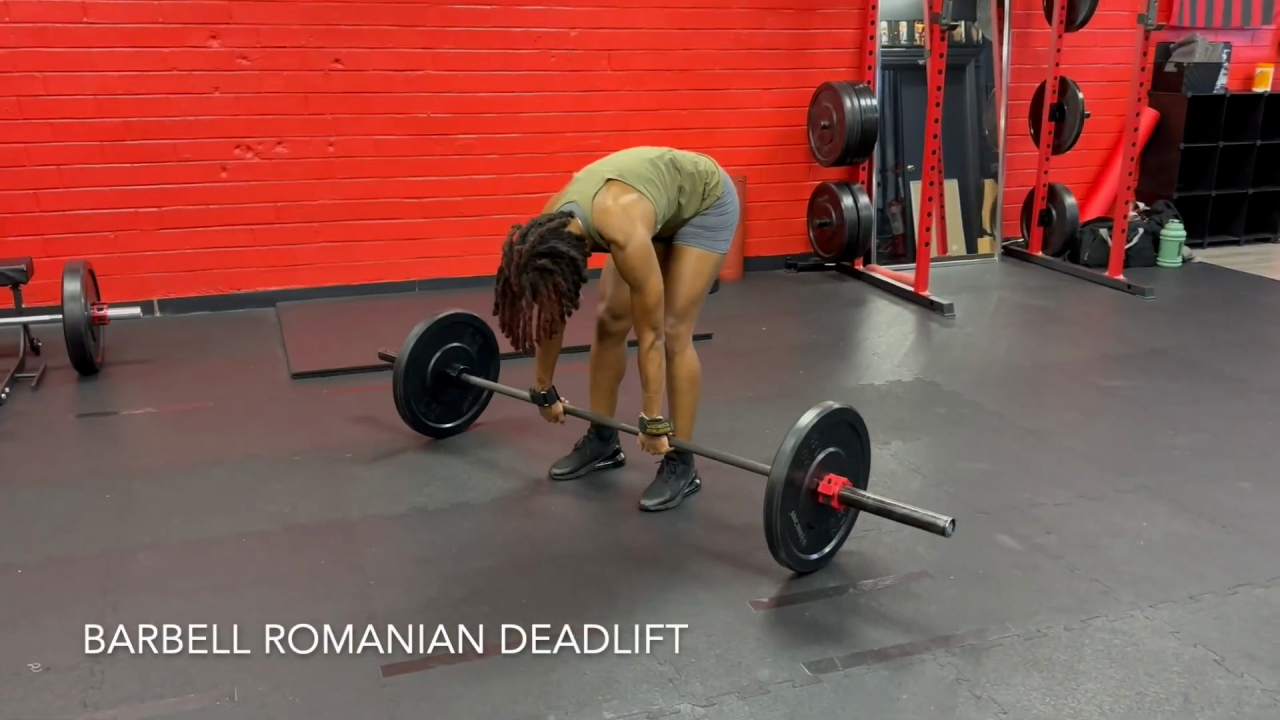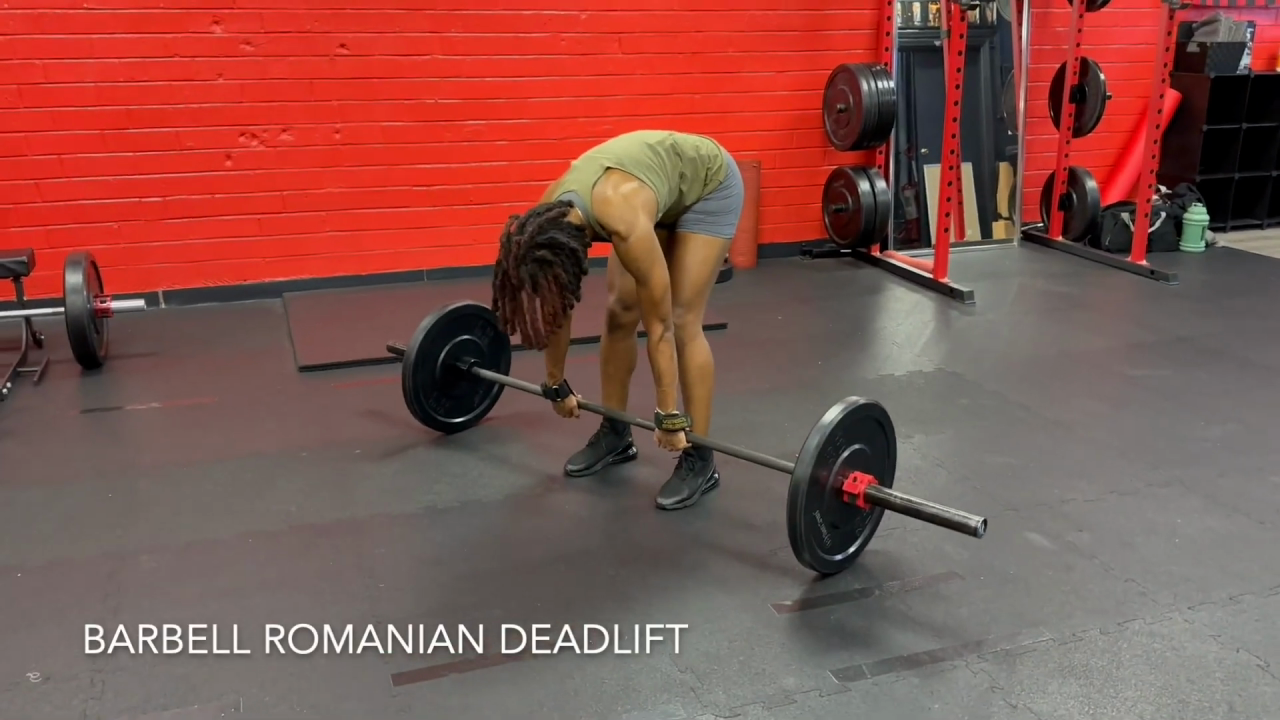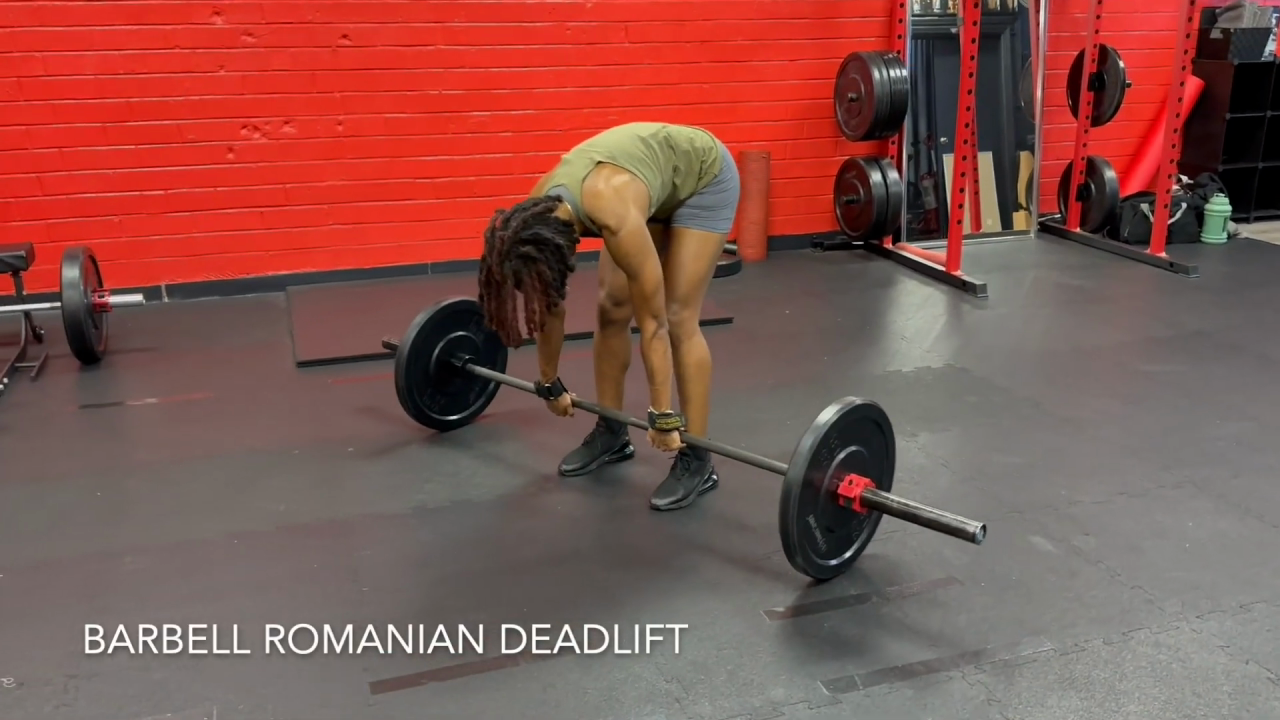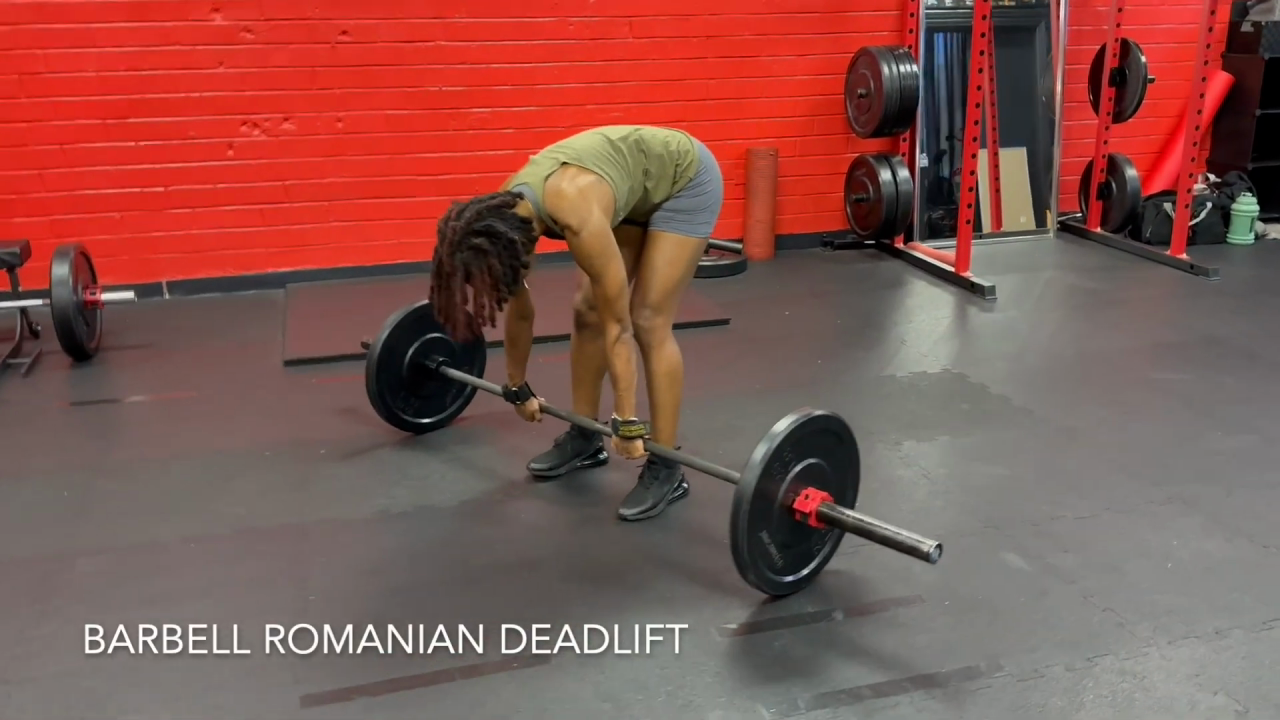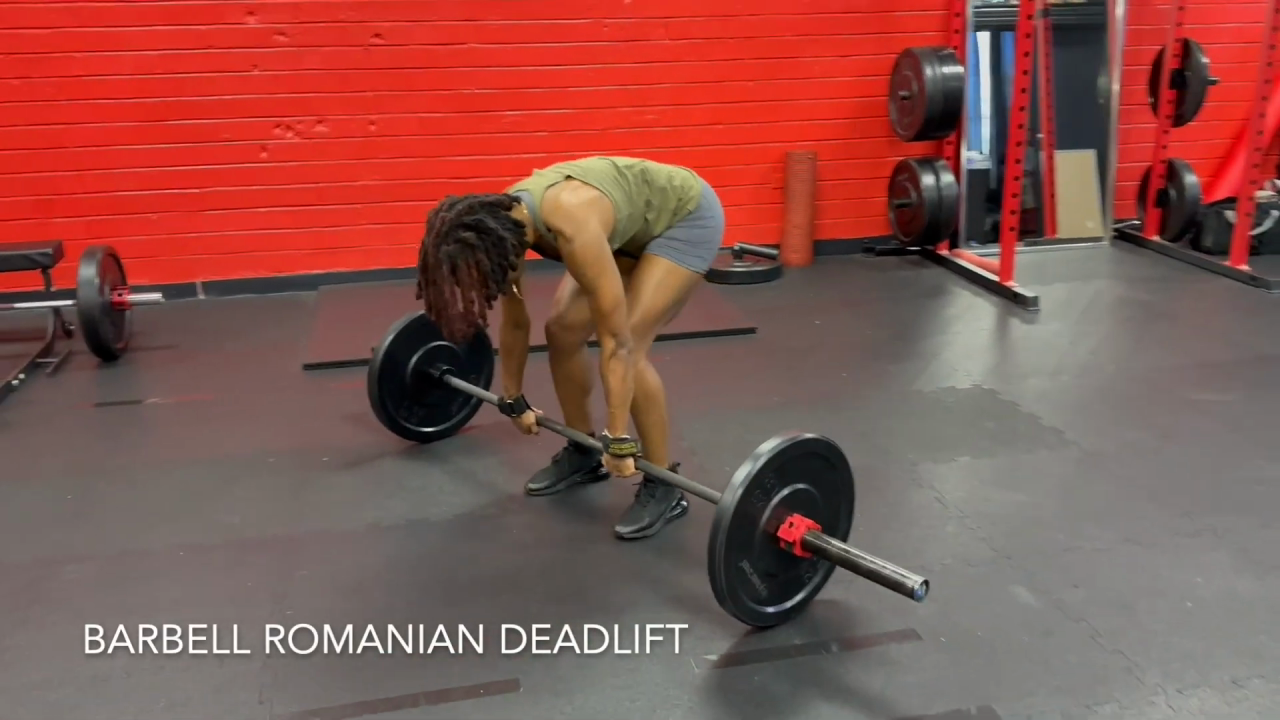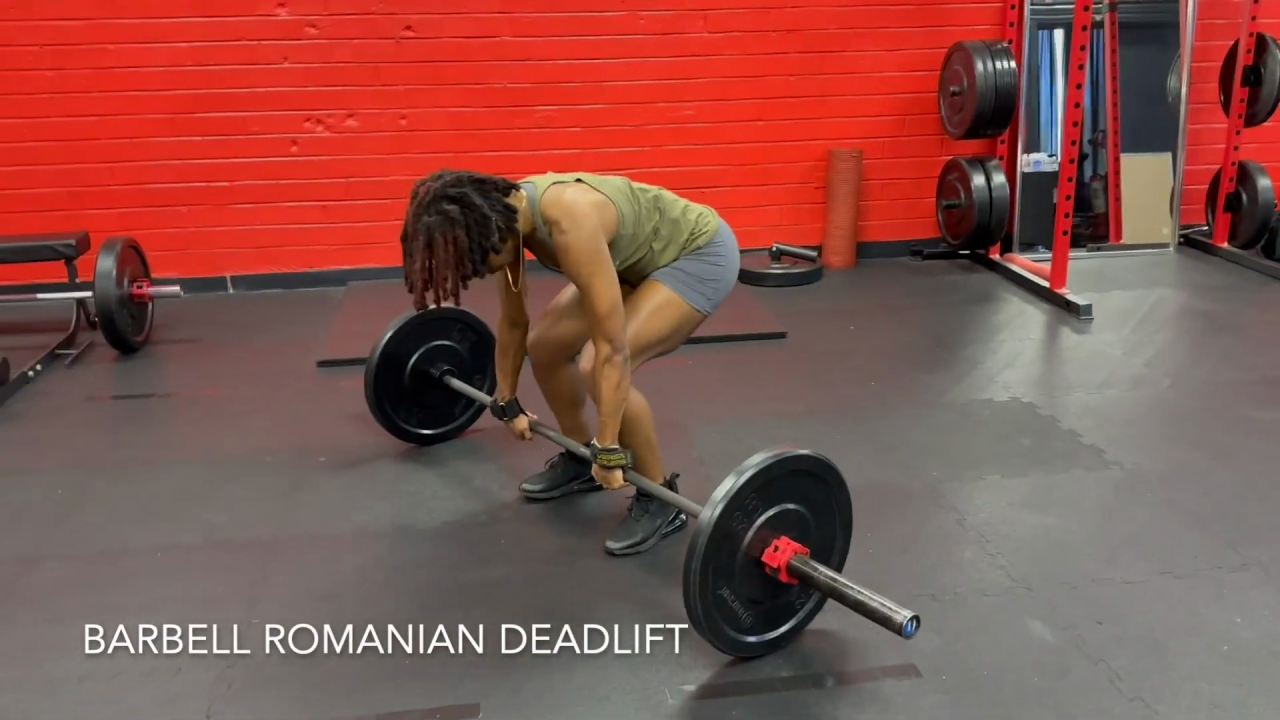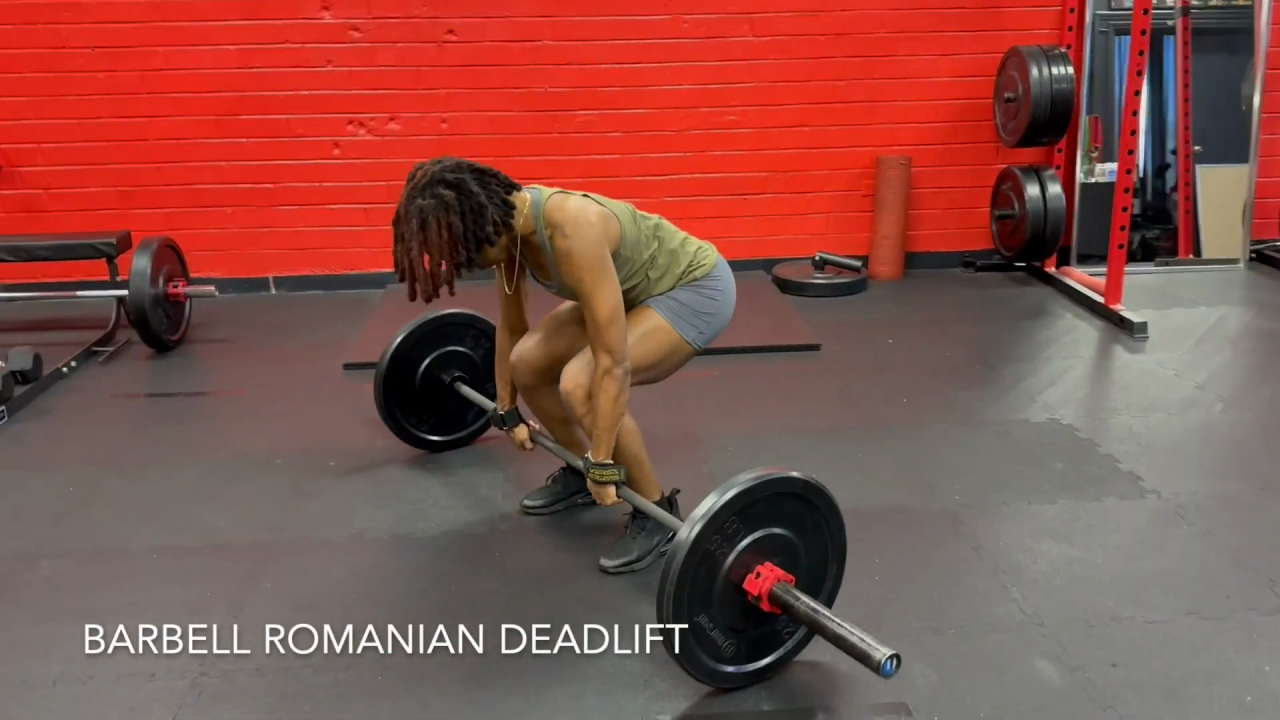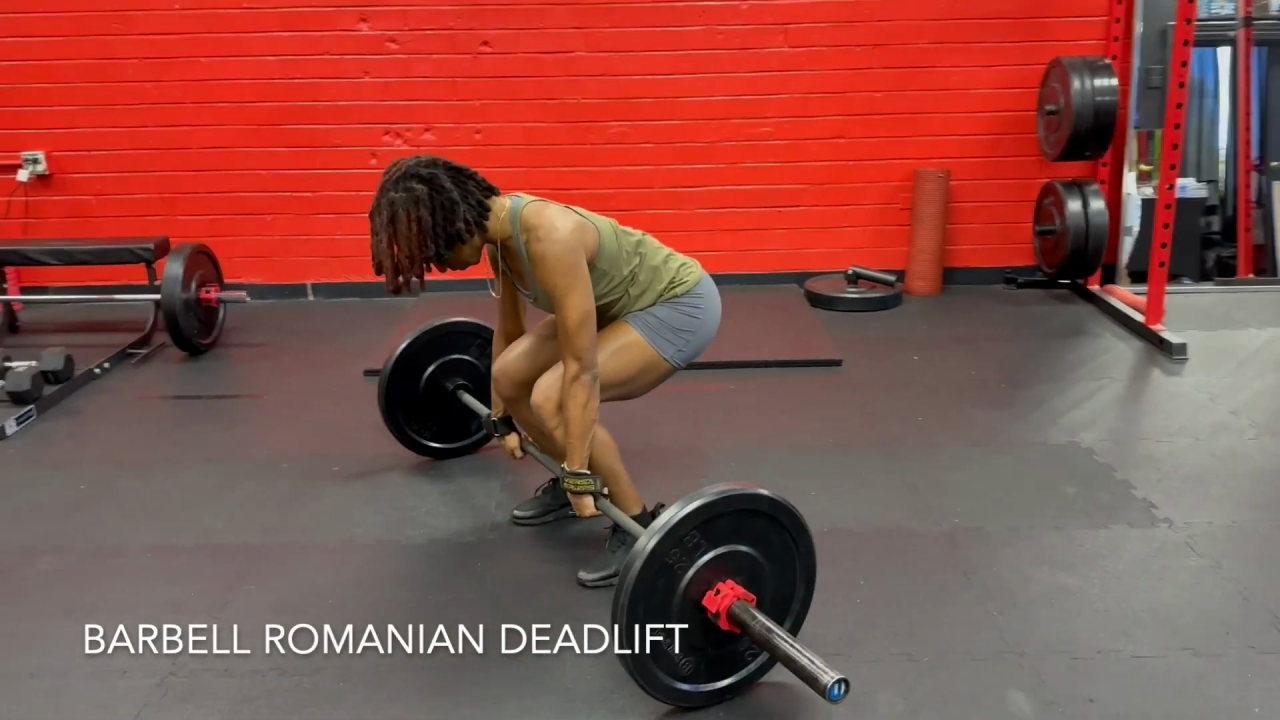
dt=0.4s
person 1, frame 1
left shoulder: (622, 230)
right shoulder: (552, 228)
left elbow: (651, 332)
right elbow: (550, 316)
left wrist: (654, 422)
left hip: (707, 201)
right hip: (663, 201)
left knee: (672, 330)
right knee: (609, 320)
right ankle: (602, 440)
person 1, frame 2
left shoulder: (624, 220)
right shoulder: (550, 218)
left elbow: (659, 325)
right elbow: (555, 309)
left wrist: (670, 417)
right wrist: (556, 386)
left hip: (710, 184)
right hip: (665, 183)
left knee: (681, 320)
right knee: (619, 311)
left ankle: (699, 460)
right ankle: (615, 434)
person 1, frame 3
left shoulder: (614, 213)
right shoulder: (539, 215)
left elbow: (653, 321)
right elbow: (548, 306)
left wrist: (663, 416)
right wrist: (549, 384)
left hip: (705, 177)
right hip: (657, 176)
left knee: (677, 316)
right knee: (611, 308)
left ankle: (696, 460)
right ankle: (611, 433)
person 1, frame 4
left shoulder: (576, 214)
right shoulder: (505, 214)
left elbow: (617, 325)
right elbow: (519, 310)
left wrist: (627, 424)
right wrist: (517, 388)
left hip: (685, 180)
right hip: (636, 185)
left knee: (647, 321)
right knee: (587, 312)
left ankle: (666, 469)
right ankle: (584, 438)
person 1, frame 5
left shoulder: (572, 227)
right shoulder: (501, 223)
left elbow: (614, 341)
right elbow: (514, 322)
left wrist: (618, 440)
right wrist: (514, 400)
left hip: (687, 216)
right hip: (636, 222)
left knee: (629, 344)
right knee: (561, 329)
left ankle: (663, 486)
right ankle: (582, 452)
person 1, frame 6
left shoulder: (569, 224)
right shoulder: (504, 213)
left elbow: (612, 348)
right elbow: (513, 321)
left wrist: (609, 452)
right wrist: (506, 403)
left hip: (702, 253)
right hip: (643, 256)
left knee: (598, 366)
right knee: (544, 344)
left ankle: (660, 498)
right ankle: (580, 459)
person 1, frame 7
left shoulder: (571, 232)
right shoulder: (509, 220)
left elbow: (613, 361)
right elbow: (510, 327)
left wrist: (604, 465)
right wrist: (506, 410)
left hip: (697, 287)
right hip: (638, 285)
left knee: (580, 386)
right knee: (526, 364)
left ankle: (657, 514)
right ankle: (580, 473)
person 1, frame 8
left shoulder: (548, 240)
right shoulder: (497, 229)
left elbow: (582, 369)
right elbow: (508, 331)
left wrist: (579, 473)
right wrist: (500, 418)
left hip: (681, 303)
right hip: (621, 302)
left knee: (550, 399)
right knee: (509, 377)
left ankle: (640, 527)
right ankle: (569, 487)
